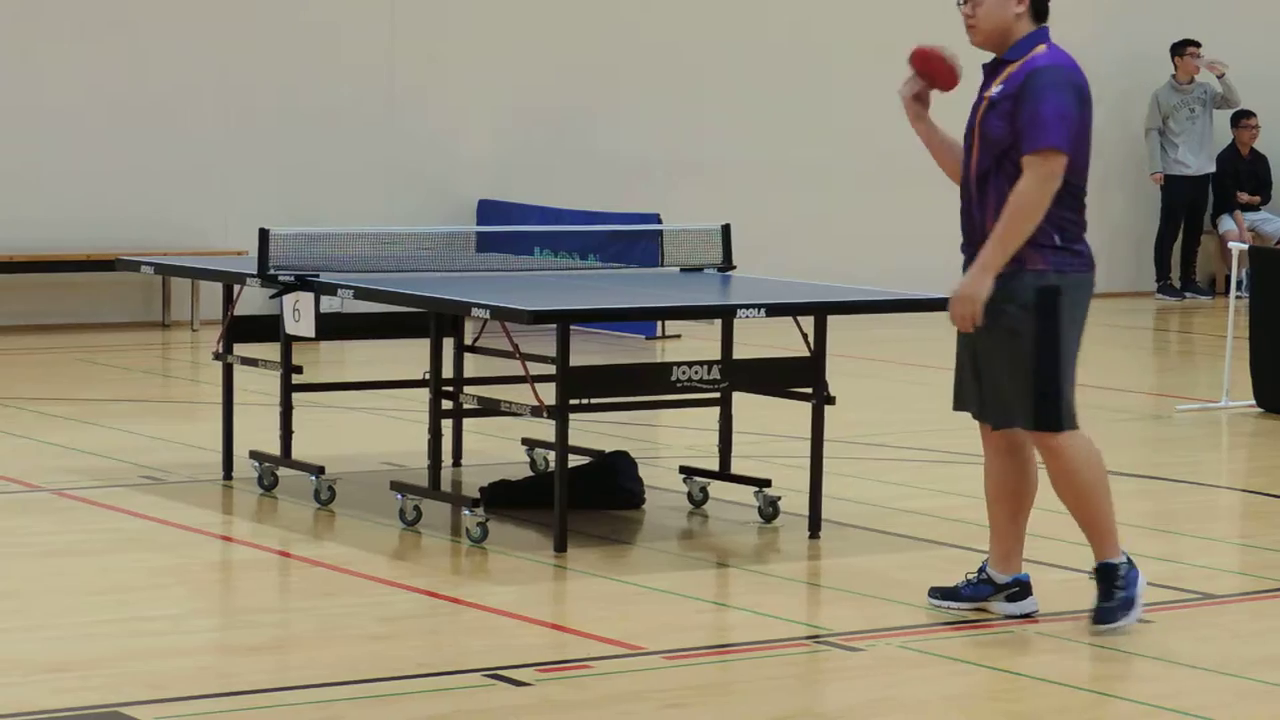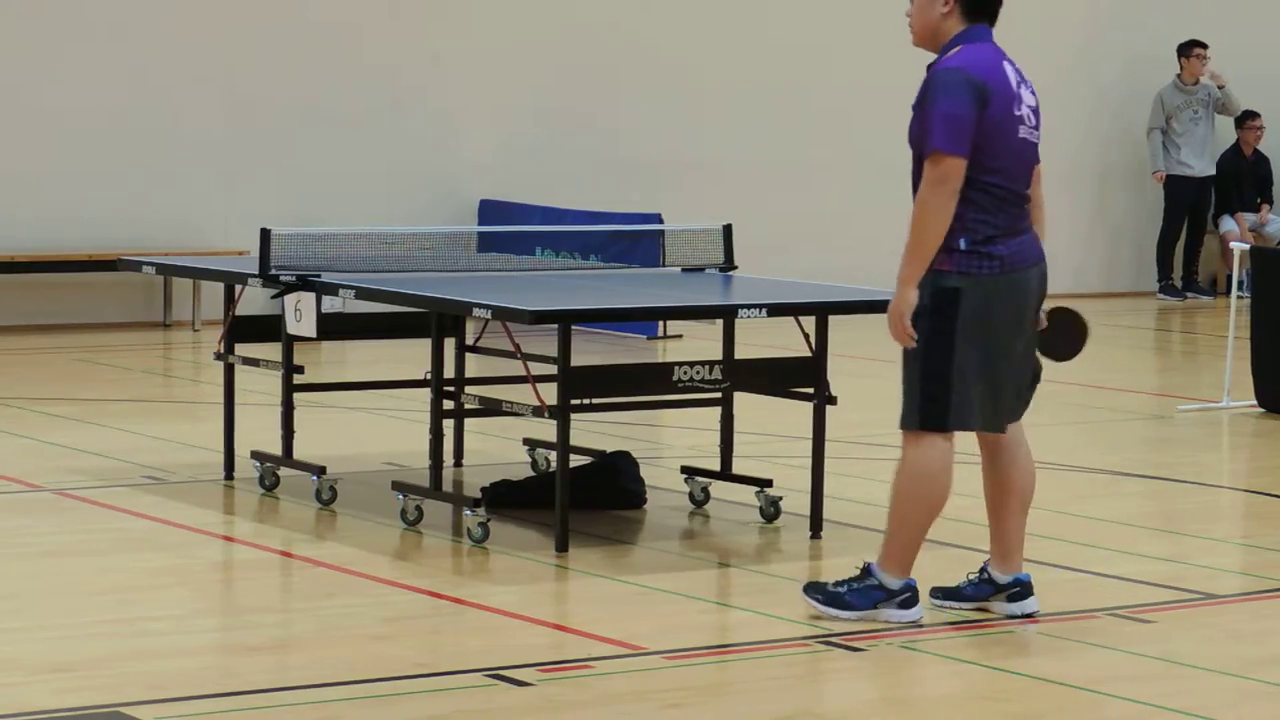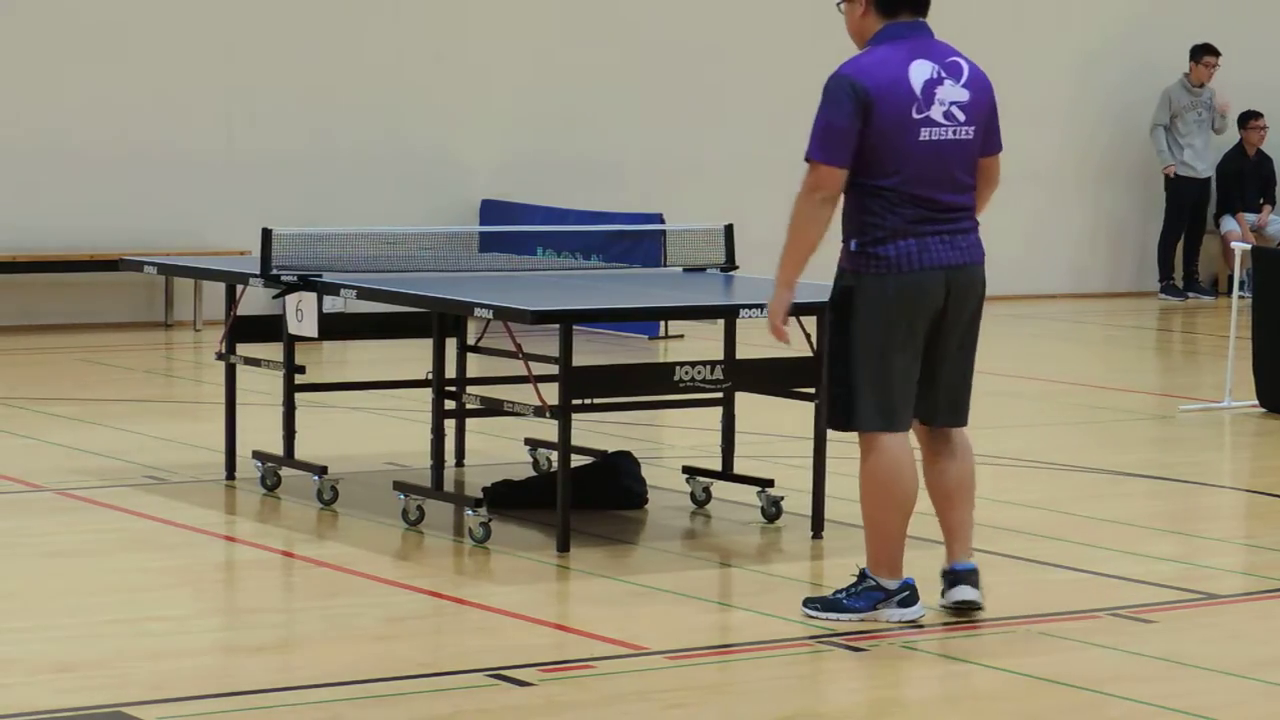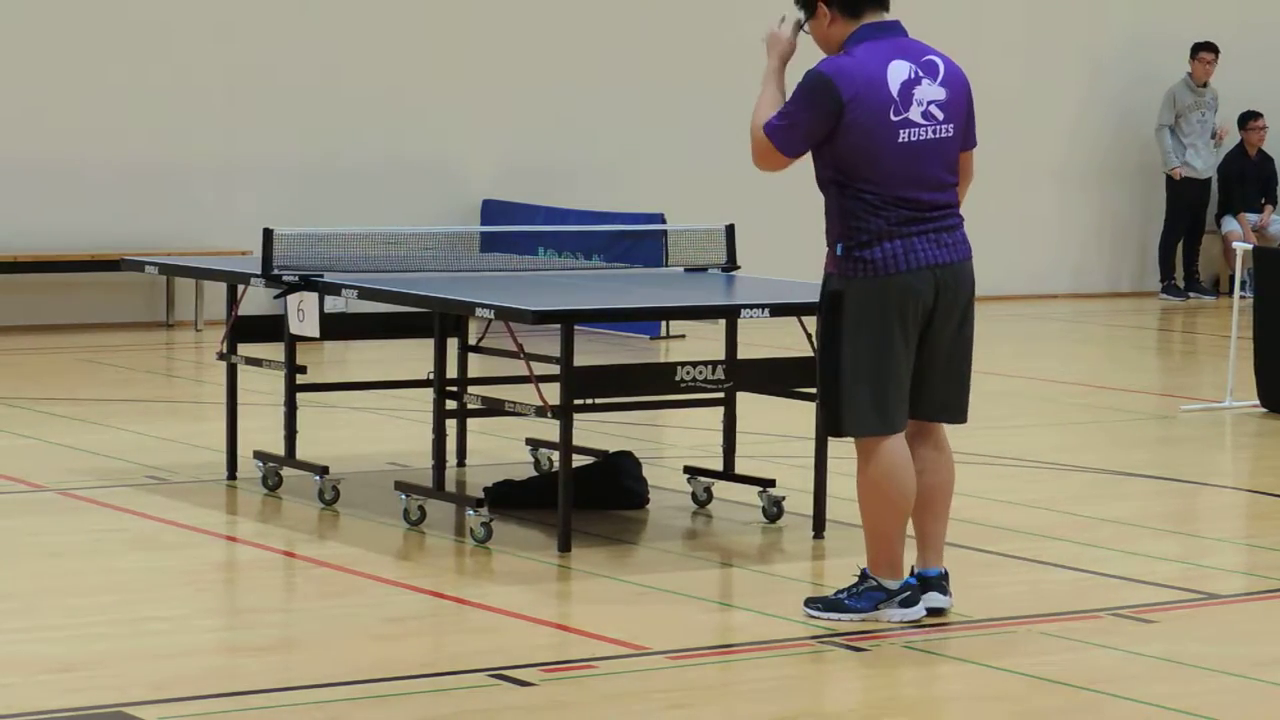
dt=0.5s
person 1, frame 1
left shoulder: (1049, 73)
right shoulder: (999, 79)
left elbow: (1040, 181)
left wrist: (982, 270)
right wrist: (919, 119)
left hip: (1039, 280)
right hip: (998, 281)
left knee: (1049, 429)
right knee: (999, 428)
left ankle: (1114, 564)
right ankle: (1004, 576)
person 1, frame 2
left shoulder: (955, 75)
right shoulder: (1010, 74)
left elbow: (942, 186)
left wrist: (908, 284)
right wrist: (1038, 279)
left hip: (967, 276)
right hip: (1017, 268)
left knee: (929, 430)
right knee: (999, 426)
left ankle: (890, 583)
right ankle: (1007, 577)
person 1, frame 3
left shoulder: (857, 78)
right shoulder: (972, 75)
left elbow: (822, 190)
right elbow: (988, 178)
left wrist: (784, 284)
left hip: (885, 273)
right hip: (962, 268)
left knee: (882, 430)
right knee: (942, 424)
left ankle: (888, 585)
right ankle: (962, 567)
person 1, frame 4
left shoulder: (835, 78)
right shoulder: (948, 71)
left elbow: (767, 153)
left wrist: (775, 63)
left hip: (874, 274)
right hip: (948, 264)
left knee: (880, 432)
right knee: (926, 426)
left ankle: (887, 585)
right ankle: (932, 574)
person 2, frame 1
left shoulder: (1205, 91)
right shoulder: (1162, 95)
left elbow: (1234, 103)
right elbow: (1152, 132)
left wrist: (1221, 76)
right wrist: (1156, 167)
left hip: (1202, 172)
right hip: (1175, 173)
left knee: (1194, 230)
right knee: (1170, 229)
left ankle: (1188, 281)
right ankle: (1163, 283)
person 2, frame 2
left shoulder: (1209, 92)
right shoulder: (1166, 94)
left elbow: (1234, 111)
right elbow: (1154, 131)
left wrist: (1222, 86)
right wrist: (1158, 165)
left hip: (1205, 173)
right hip: (1177, 173)
left knee: (1198, 230)
right knee: (1172, 229)
left ankle: (1190, 281)
right ankle: (1165, 283)
person 2, frame 3
left shoulder: (1210, 95)
right shoulder: (1172, 93)
left elbow: (1219, 130)
right elbow: (1157, 128)
left wrist: (1222, 116)
right wrist: (1167, 160)
left hip: (1204, 173)
right hip: (1180, 173)
left knee: (1197, 230)
right knee: (1173, 229)
left ankle: (1191, 281)
right ankle: (1166, 282)
person 2, frame 4
left shoulder: (1213, 95)
right shoulder: (1176, 92)
right elbow: (1163, 129)
left wrist: (1218, 135)
right wrist: (1172, 163)
left hip: (1205, 173)
right hip: (1181, 173)
left knee: (1196, 231)
right knee: (1174, 229)
left ankle: (1192, 281)
right ankle: (1167, 283)
person 3, frame 1
left shoulder: (1261, 159)
right shoulder: (1225, 159)
right elbow: (1228, 199)
left wrist: (1250, 199)
right wrist: (1243, 230)
left hip: (1254, 212)
right hip: (1228, 213)
right knee: (1231, 237)
right ankle: (1234, 279)
person 3, frame 2
left shoulder: (1263, 160)
right shoulder: (1227, 160)
right elbow: (1229, 199)
left wrist: (1264, 211)
right wrist: (1244, 230)
left hip: (1256, 213)
right hip: (1230, 214)
right knee: (1231, 237)
right ankle: (1234, 280)
person 3, frame 3
left shoulder: (1266, 161)
right shoulder: (1230, 160)
left elbow: (1270, 195)
right elbow: (1231, 199)
left wrist: (1265, 213)
right wrist: (1246, 230)
left hip: (1259, 213)
right hip: (1232, 214)
right knee: (1232, 237)
right ankle: (1236, 279)
person 3, frame 4
right shoulder: (1231, 161)
right elbow: (1233, 200)
right wrist: (1247, 231)
left hip: (1259, 214)
right hip: (1233, 214)
right knee: (1233, 237)
right ankle: (1237, 279)
